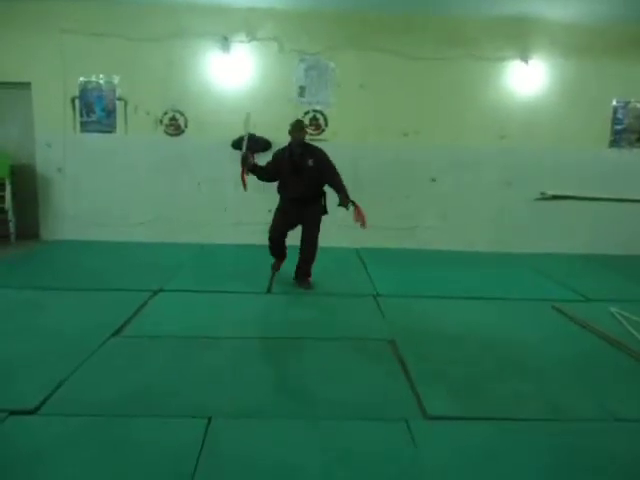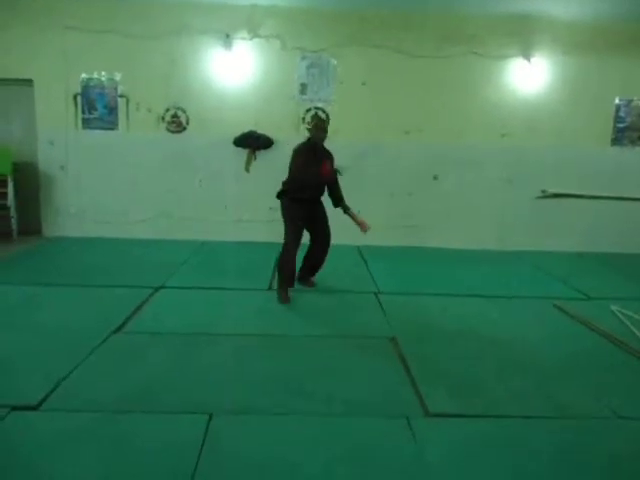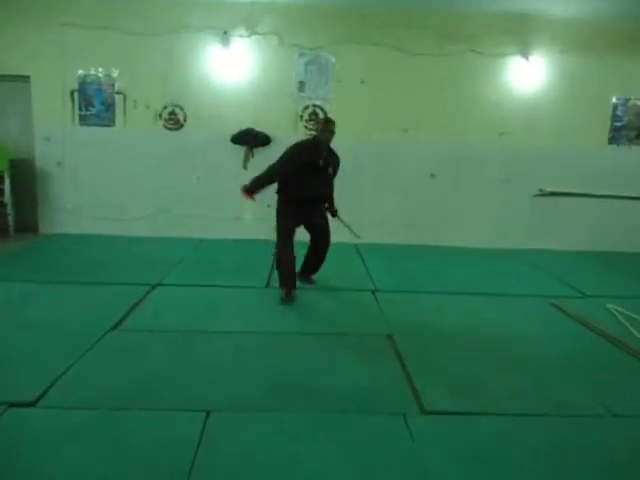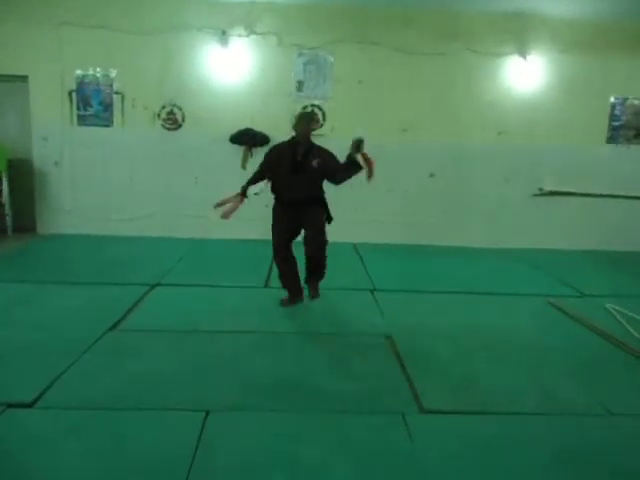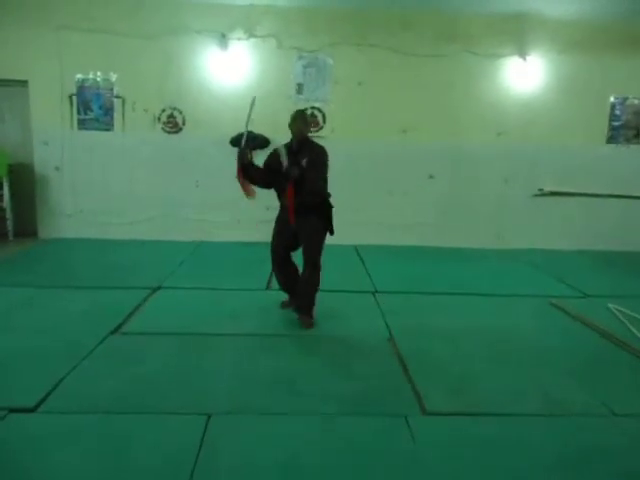
dt=0.4s
person 1, frame 1
left shoulder: (316, 153)
right shoulder: (281, 155)
left elbow: (331, 174)
right elbow: (269, 175)
left wrist: (342, 194)
right wrist: (251, 167)
left hip: (312, 203)
right hip: (289, 201)
left knee: (309, 240)
right knee: (275, 233)
left ankle: (302, 275)
right ankle: (279, 257)
person 1, frame 2
left shoulder: (325, 154)
right shoulder: (301, 151)
left elbow: (331, 181)
right elbow: (301, 176)
left wrist: (341, 203)
right wrist: (323, 173)
left hip: (313, 202)
right hip: (294, 201)
left knee: (322, 239)
right knee: (292, 241)
left ankle: (305, 275)
right ankle: (283, 285)
person 1, frame 3
left shoulder: (333, 158)
right shoulder: (301, 150)
right elbow: (278, 169)
left wrist: (330, 204)
right wrist: (255, 186)
left hip: (315, 205)
right hip: (290, 202)
left knee: (322, 241)
right knee: (284, 242)
left ankle: (306, 273)
right ankle: (288, 288)
person 1, frame 4
left shoulder: (320, 154)
right shoulder: (278, 151)
left elbow: (338, 175)
right elbow: (261, 174)
left wrist: (353, 156)
right wrist: (244, 191)
left hip: (311, 207)
right hip: (284, 207)
left knee: (316, 245)
right knee: (281, 250)
left ankle: (313, 280)
right ankle: (294, 292)
person 1, frame 5
left shoulder: (317, 152)
right shoulder: (280, 153)
left elbow: (318, 183)
right elbow: (265, 179)
left wrist: (298, 174)
right wrist: (247, 164)
left hip: (315, 214)
right hip: (289, 213)
left knee: (311, 261)
right knee: (278, 255)
left ankle: (305, 310)
right ankle: (295, 295)
